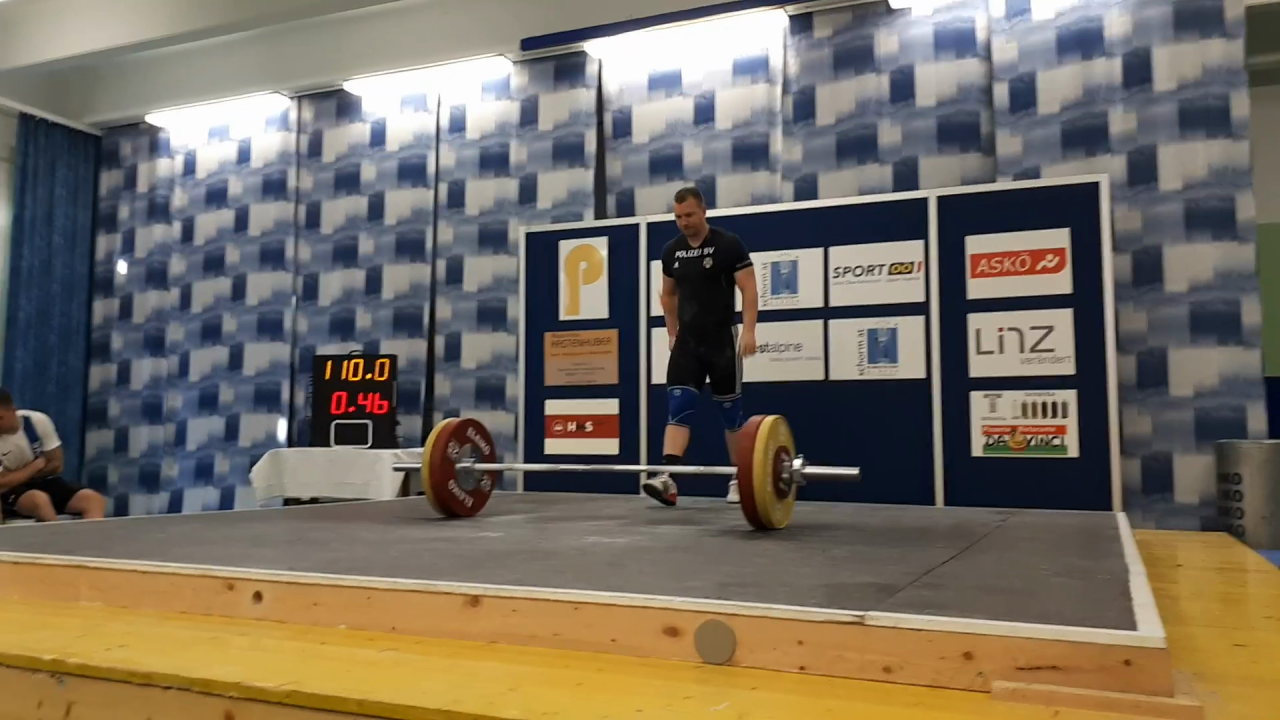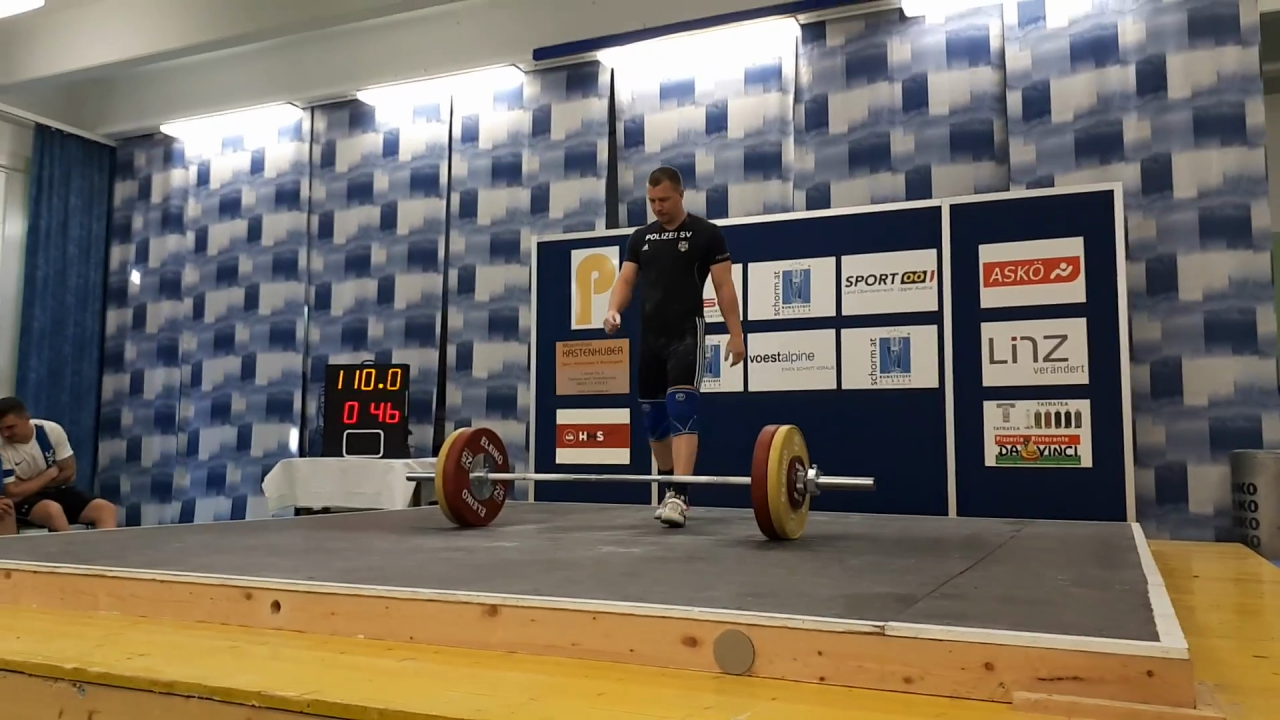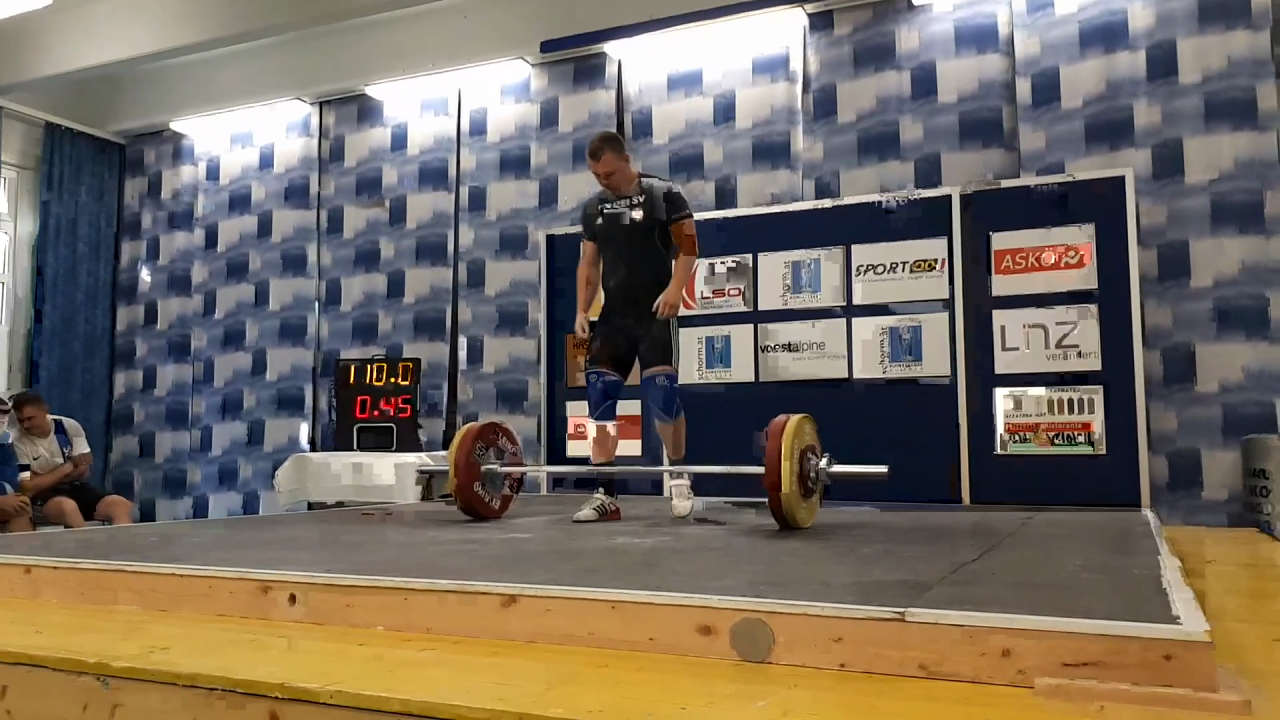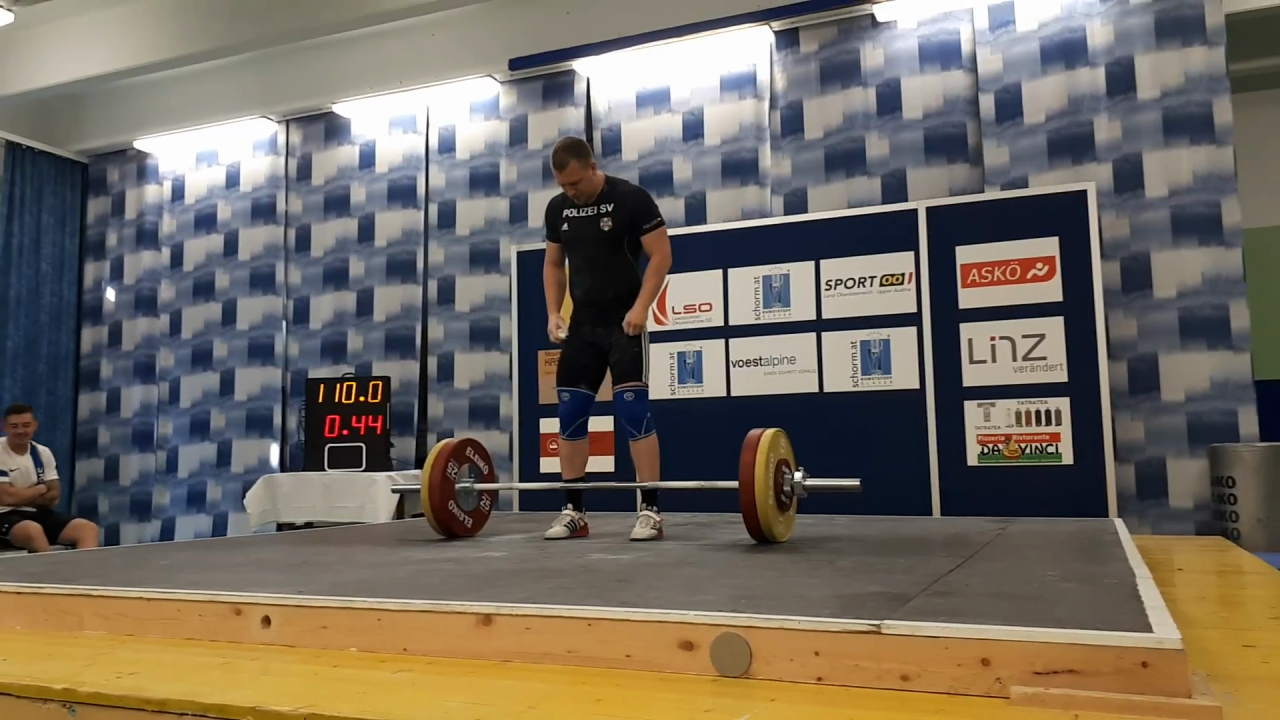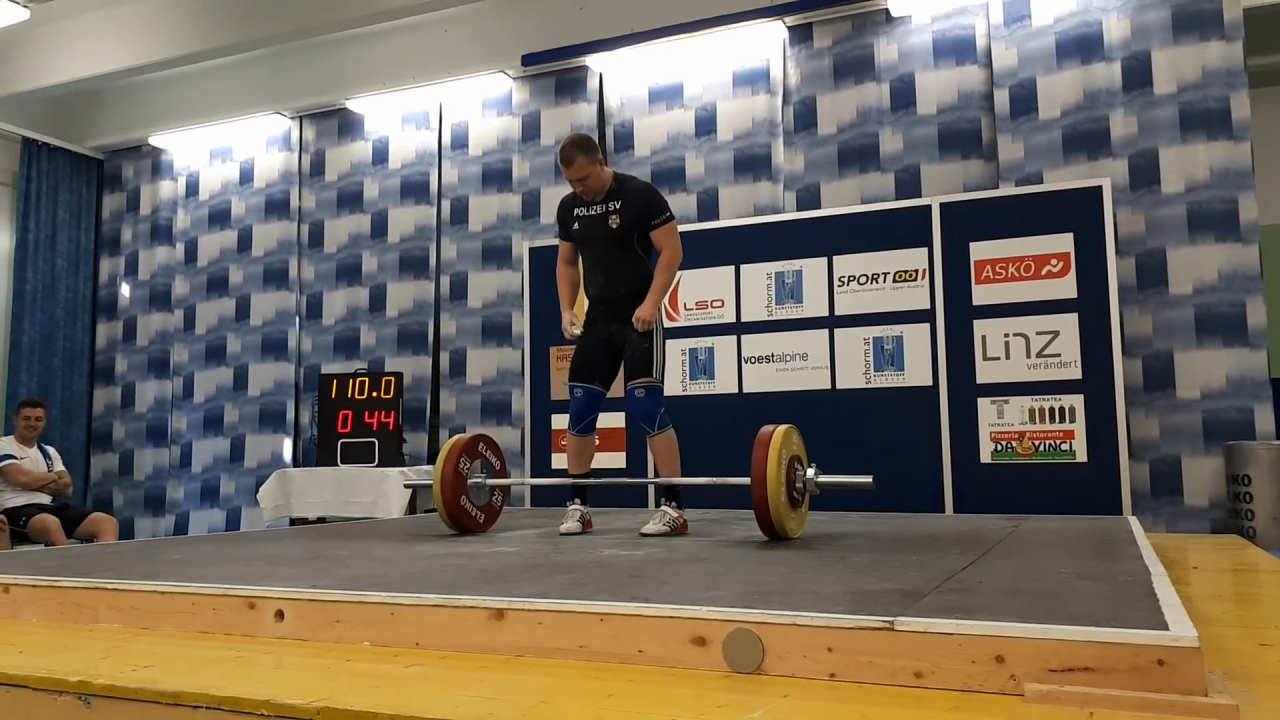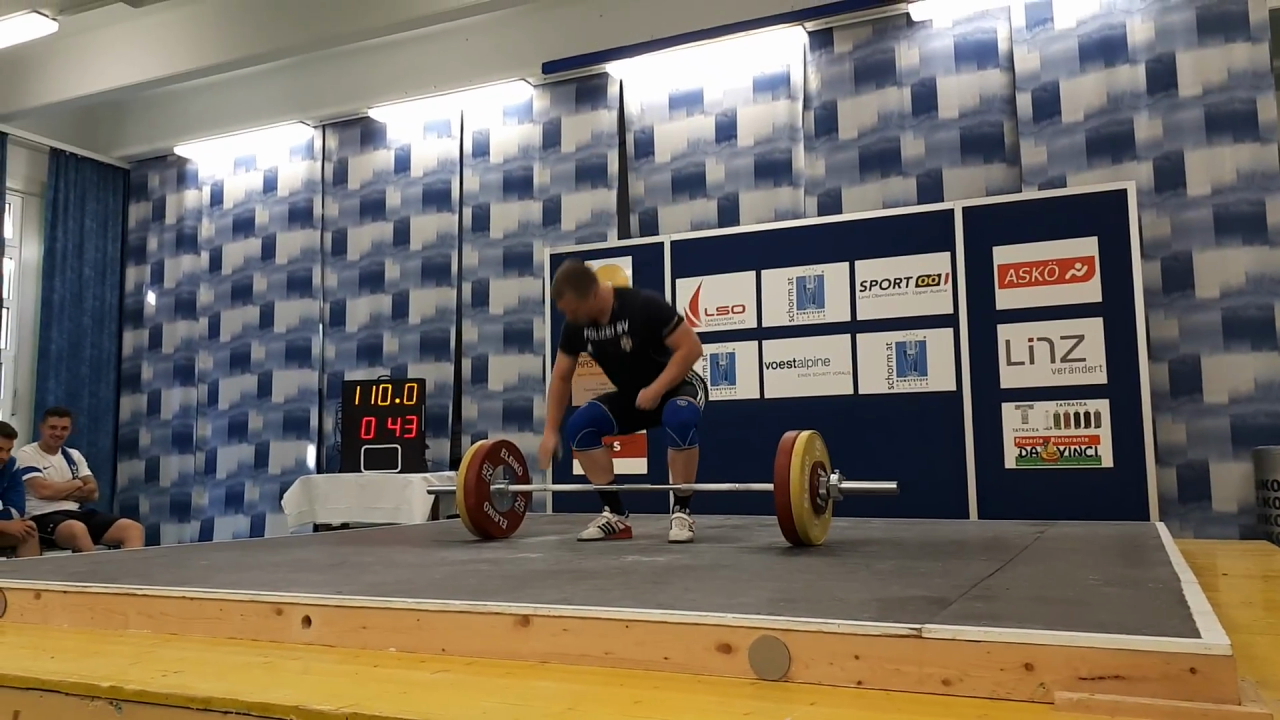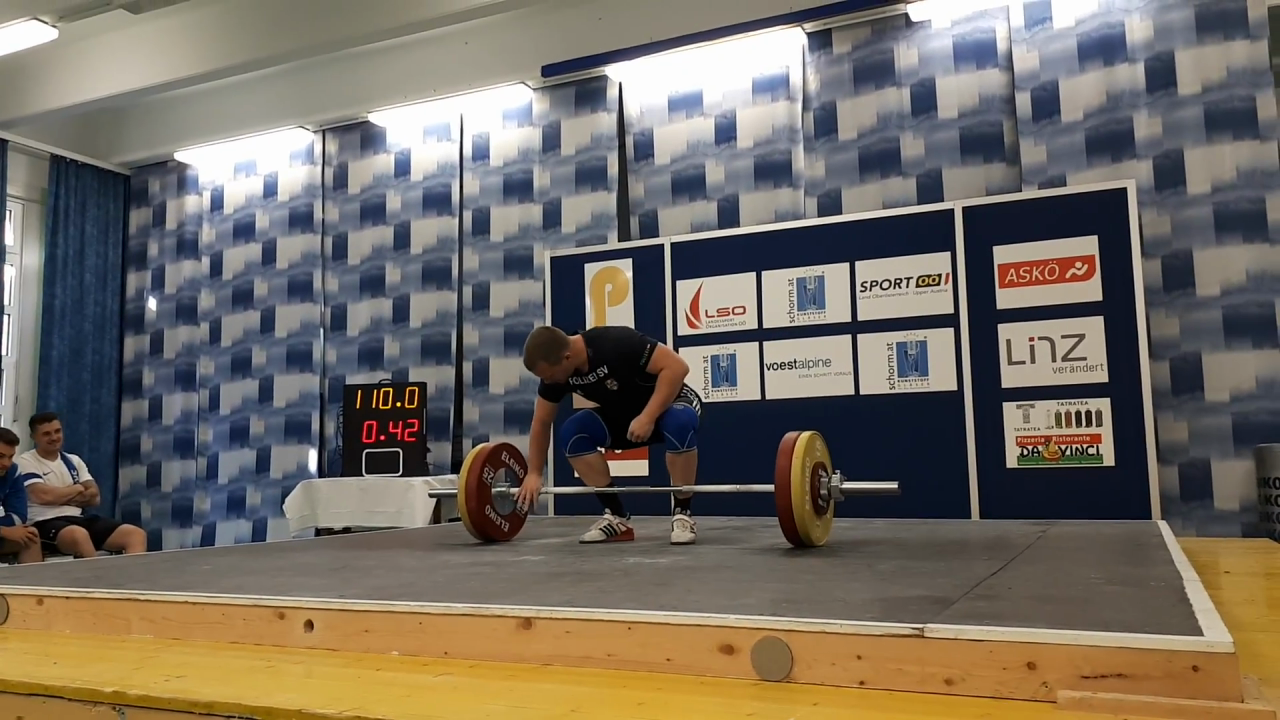
dt=0.7s
person 1, frame 1
left shoulder: (729, 245)
right shoulder: (671, 250)
left elbow: (749, 289)
left wrist: (749, 331)
right wrist: (673, 330)
left hip: (722, 340)
right hip: (688, 340)
left knee: (729, 409)
right knee: (678, 405)
left ankle: (739, 479)
right ankle: (667, 479)
person 1, frame 2
left shoulder: (706, 233)
right shoulder: (641, 237)
left elbow: (724, 286)
right elbow: (625, 281)
left wrist: (736, 334)
right wrist: (613, 311)
left hip: (685, 334)
right hip: (650, 337)
left knee: (681, 409)
right knee: (654, 419)
left ankle: (677, 498)
right ankle: (670, 488)
person 1, frame 3
left shoulder: (662, 194)
right shoulder: (593, 208)
left elbow: (688, 244)
right elbow: (588, 263)
left wrist: (675, 286)
right wrist: (582, 310)
left hip: (654, 312)
right hip: (614, 314)
left knee: (662, 394)
right knee: (599, 396)
left ankle: (679, 476)
right ankle: (606, 494)
person 1, frame 4
left shoulder: (632, 199)
right shoulder: (557, 208)
left elbow: (661, 255)
right elbow: (553, 264)
left wrist: (641, 307)
right wrist: (553, 313)
left hip: (624, 322)
right hip: (581, 324)
left knee: (632, 409)
right knee: (570, 413)
left ankle: (650, 511)
right ankle: (573, 510)
person 1, frame 5
left shoulder: (640, 195)
right shoulder: (569, 208)
left elbow: (672, 252)
right elbow: (567, 263)
left wrist: (650, 303)
right wrist: (566, 311)
left hip: (638, 319)
right hip: (597, 322)
left knee: (644, 406)
right knee: (580, 409)
left ankle: (671, 506)
right ankle: (579, 504)
person 1, frame 6
left shoulder: (644, 306)
right shoulder: (576, 326)
left elbow: (691, 347)
right elbow: (561, 377)
left wrist: (656, 389)
right wrist: (550, 432)
left hip: (676, 388)
right hip: (630, 396)
left knee: (680, 418)
right knee: (579, 425)
left ankle: (682, 512)
right ankle: (615, 514)
person 1, frame 7
left shoulder: (616, 343)
right shoulder: (554, 371)
left elbow: (677, 367)
right elbow: (542, 422)
left wrist: (647, 418)
right wrist: (534, 473)
left hip: (671, 401)
left knee: (679, 423)
right knee: (573, 432)
left ankle: (682, 514)
right ankle: (617, 517)
